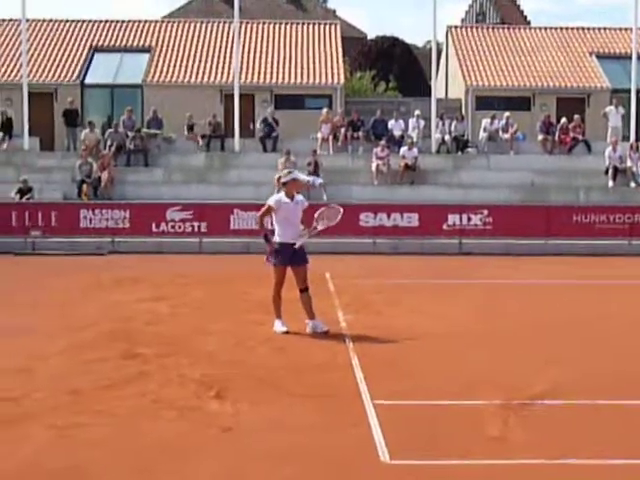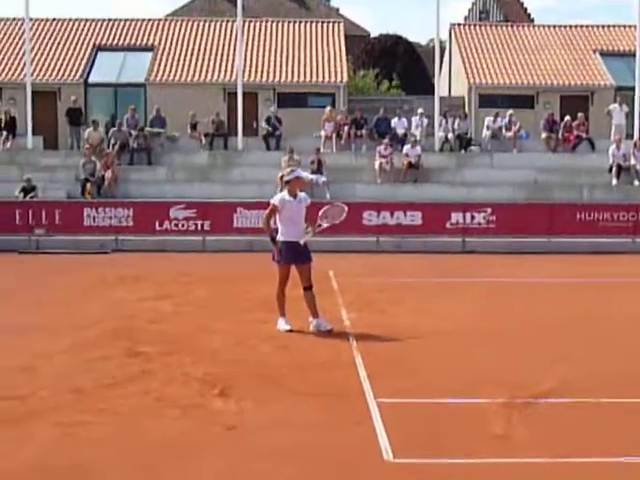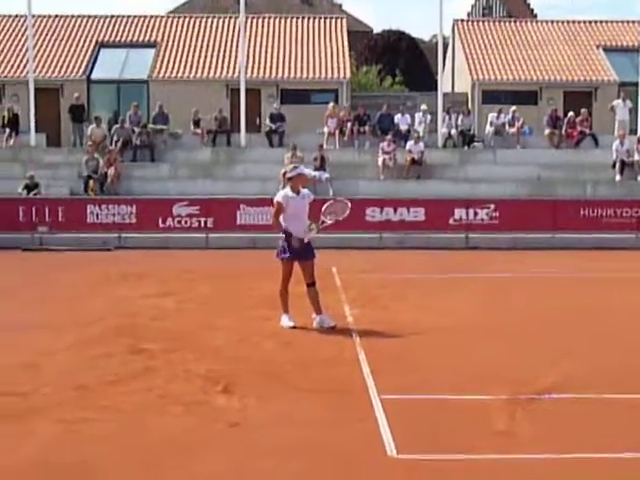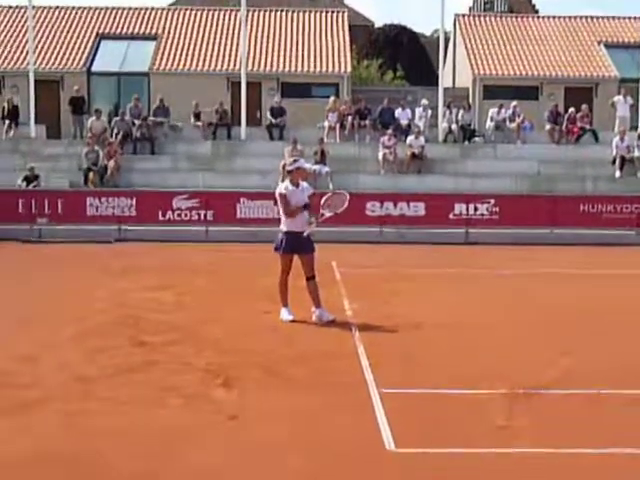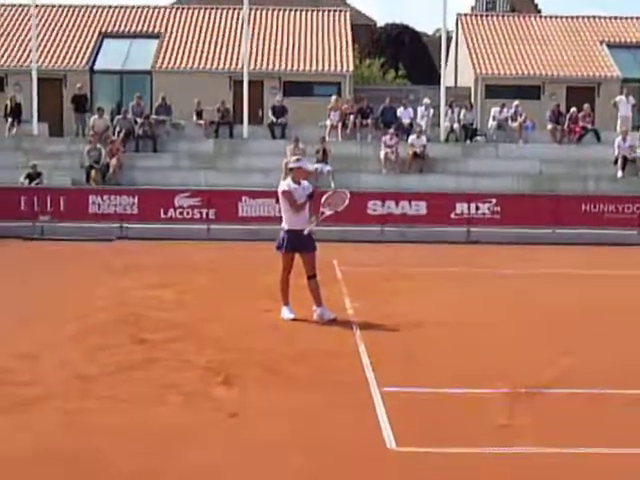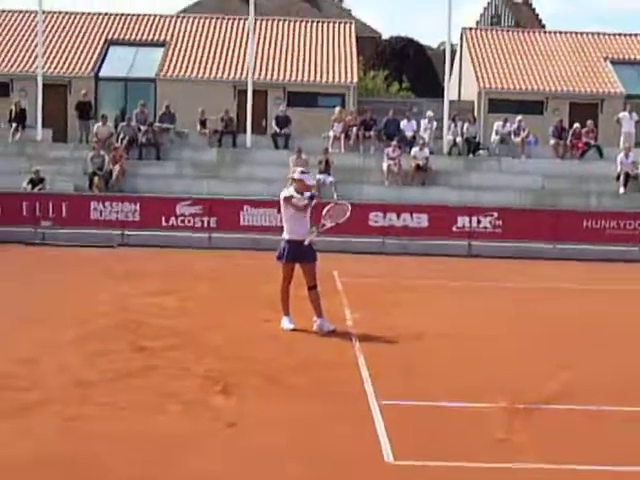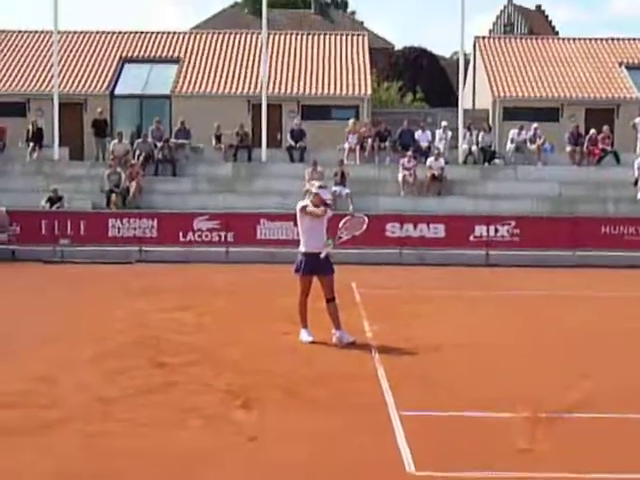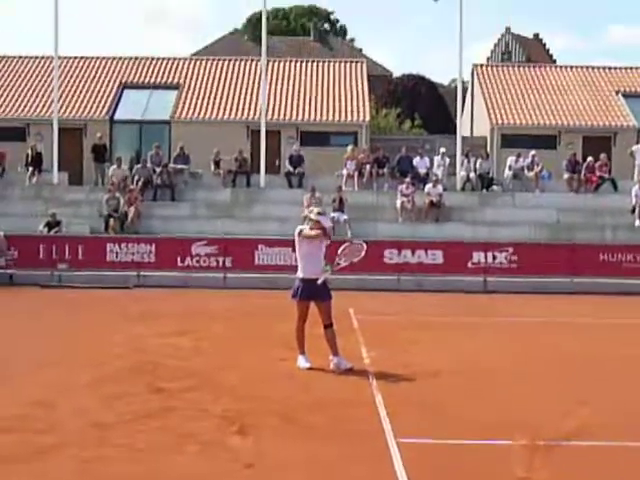
dt=0.2s
person 1, frame 1
left shoulder: (300, 200)
right shoulder: (277, 200)
right elbow: (260, 218)
left wrist: (306, 229)
right wrist: (267, 240)
left hip: (297, 247)
right hip: (281, 246)
left knee: (303, 285)
right knee: (278, 285)
left ankle: (312, 322)
right ankle: (278, 321)
person 1, frame 2
left shoulder: (303, 198)
right shoulder: (280, 199)
right elbow: (266, 221)
left wrist: (309, 227)
right wrist: (274, 241)
left hip: (301, 244)
right hip: (285, 245)
left knee: (307, 284)
right knee: (282, 284)
left ankle: (316, 320)
right ankle: (282, 319)
person 1, frame 3
left shoulder: (306, 194)
right shoulder: (283, 196)
right elbow: (275, 221)
left wrist: (313, 225)
right wrist: (290, 236)
left hip: (304, 241)
right hip: (289, 242)
left knee: (311, 280)
right knee: (285, 280)
left ankle: (319, 316)
right ankle: (285, 315)
person 1, frame 4
left shoulder: (305, 187)
right shoulder: (283, 188)
right elbow: (287, 213)
left wrist: (312, 217)
right wrist: (306, 206)
left hip: (303, 235)
right hip: (288, 235)
left knee: (310, 274)
right knee: (285, 274)
left ankle: (318, 310)
right ankle: (285, 309)
person 1, frame 5
left shoulder: (306, 185)
right shoulder: (285, 186)
right elbow: (297, 207)
right wrist: (310, 196)
left hip: (305, 233)
right hip: (290, 233)
left knee: (311, 272)
right knee: (286, 272)
left ankle: (319, 308)
right ankle: (286, 307)
person 1, frame 6
left shoulder: (307, 197)
right shoulder: (287, 194)
right elbow: (302, 207)
right wrist: (310, 197)
left hip: (305, 243)
right hip: (291, 243)
left knee: (312, 283)
right knee: (286, 282)
left ankle: (319, 319)
right ankle: (286, 318)
person 1, frame 7
left shoulder: (325, 210)
right shoulder: (303, 206)
right elbow: (319, 213)
right wrist: (325, 206)
left hip: (322, 256)
right hip: (307, 256)
left knee: (330, 295)
right knee: (304, 295)
left ankle: (338, 332)
right ankle: (304, 330)
person 1, frame 8
left shoulder: (322, 237)
right shoulder: (301, 231)
right elbow: (315, 233)
right wrist: (324, 233)
left hip: (320, 282)
right hip: (305, 282)
left knee: (328, 321)
right knee: (302, 321)
left ankle: (336, 358)
right ankle: (302, 356)
